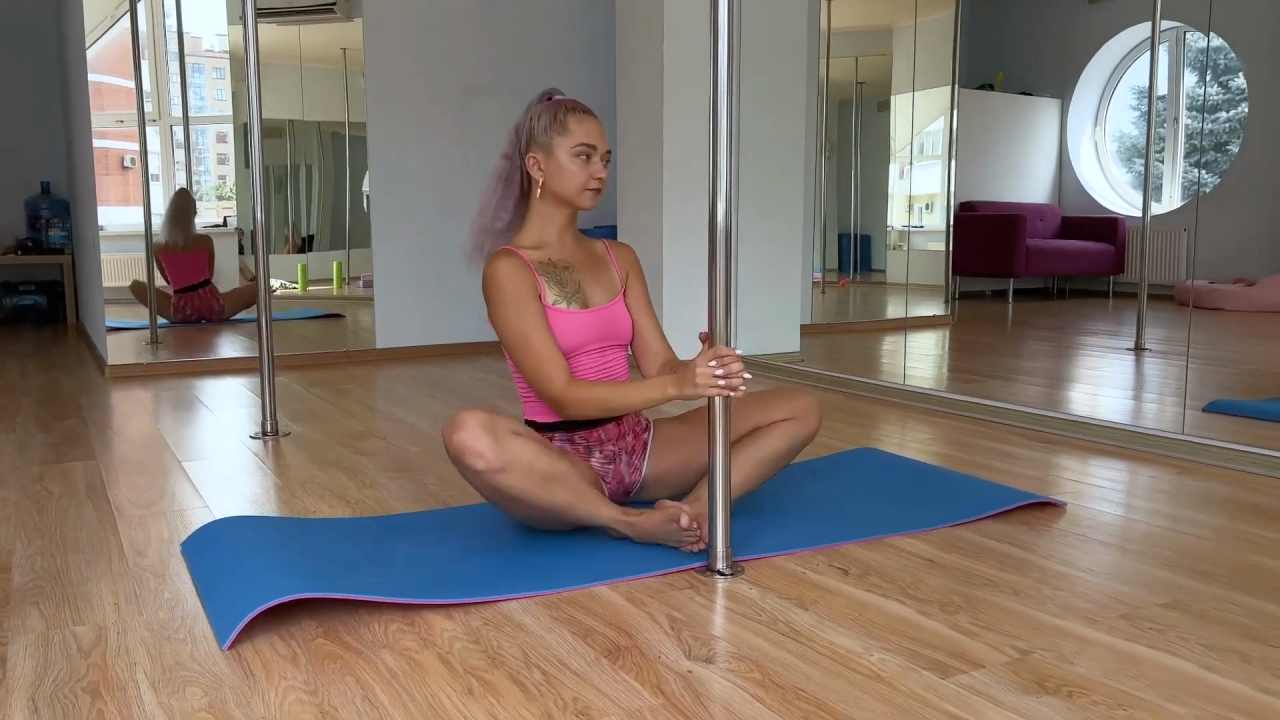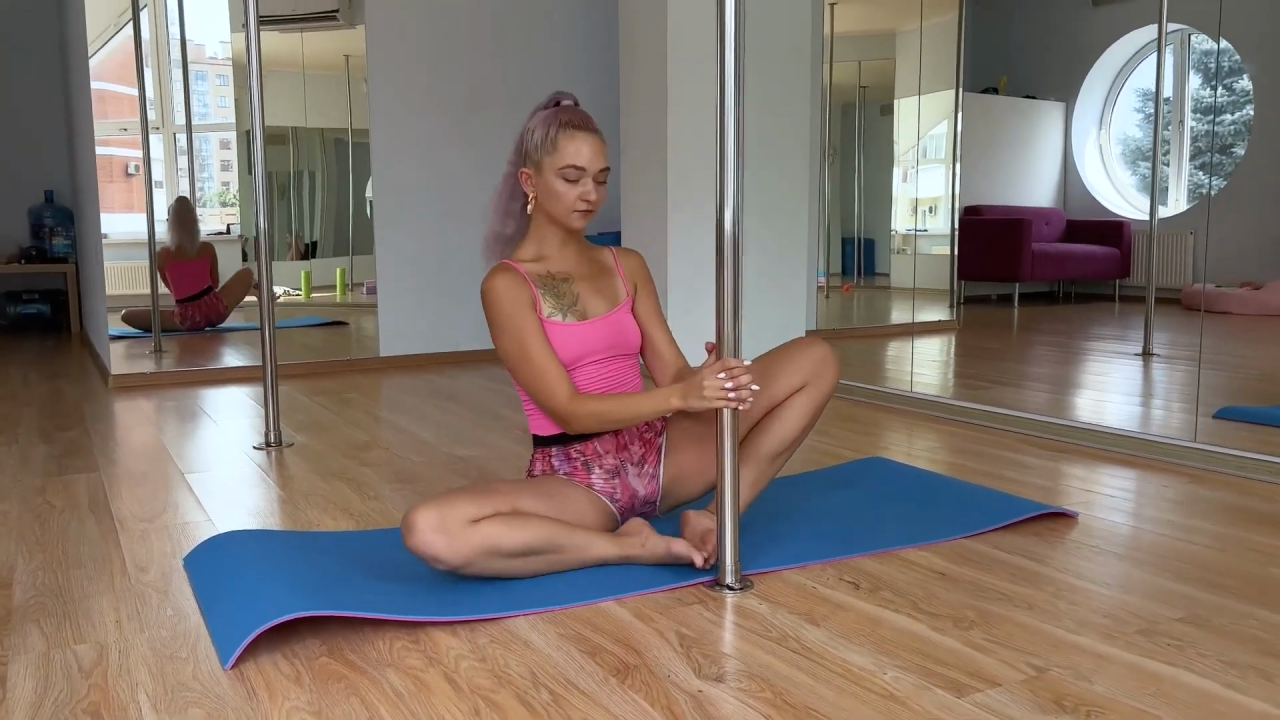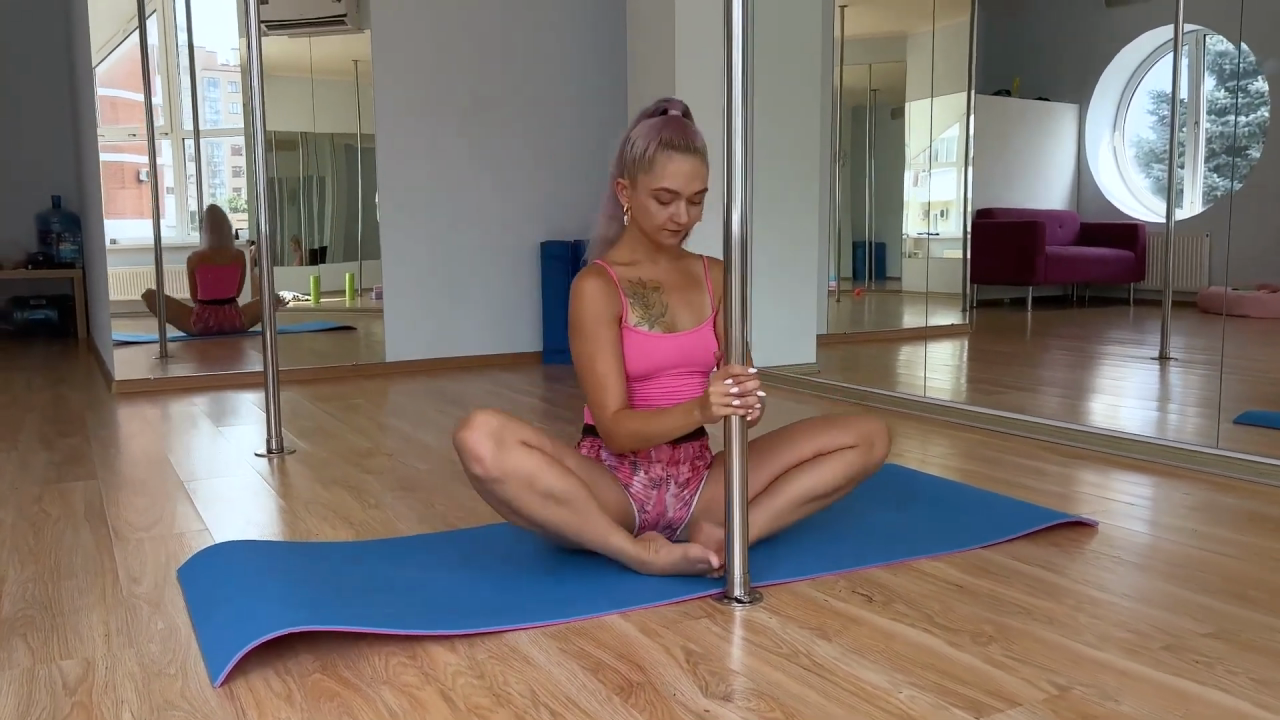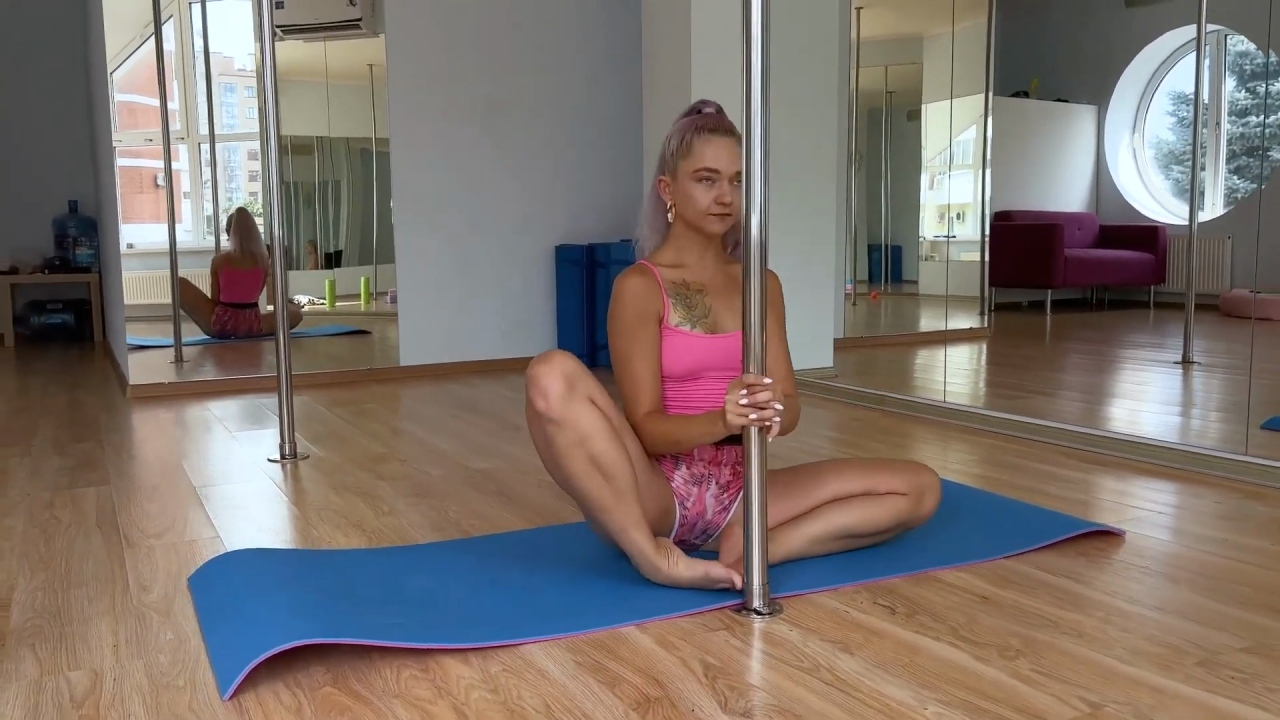
dt=0.4s
person 1, frame 1
left shoulder: (619, 258)
right shoulder: (508, 269)
left elbow: (660, 363)
right elbow: (563, 396)
left wrist: (704, 370)
right wrist: (678, 386)
left hip: (635, 447)
right hip: (563, 467)
left knee: (800, 409)
right knee: (467, 436)
left ankle: (692, 508)
right ankle: (630, 520)
person 1, frame 2
left shoulder: (627, 265)
right shoulder: (507, 284)
left elbow: (671, 373)
right elbow: (568, 410)
left wrist: (710, 381)
right wrist: (681, 397)
left hip: (656, 456)
right hip: (573, 480)
left knee: (816, 360)
right knee: (428, 533)
left ankle: (717, 517)
right ankle: (627, 546)
person 1, frame 3
left shoulder: (714, 277)
right shoulder: (596, 285)
left elbow: (730, 393)
right elbow: (616, 428)
left wrist: (743, 396)
right wrist: (700, 409)
left hip: (697, 480)
right hip: (615, 485)
left knee: (869, 438)
right knee: (479, 438)
left ankle: (724, 533)
right ankle: (637, 550)
person 1, frame 4
left shoulder: (762, 285)
right shoulder: (639, 286)
left elbow: (789, 408)
right elbow: (646, 429)
left wrist: (769, 411)
right wrist: (721, 420)
left hip: (733, 487)
right hip: (654, 490)
left knee: (920, 489)
right knee: (552, 374)
left ankle: (751, 548)
right ankle: (655, 557)
